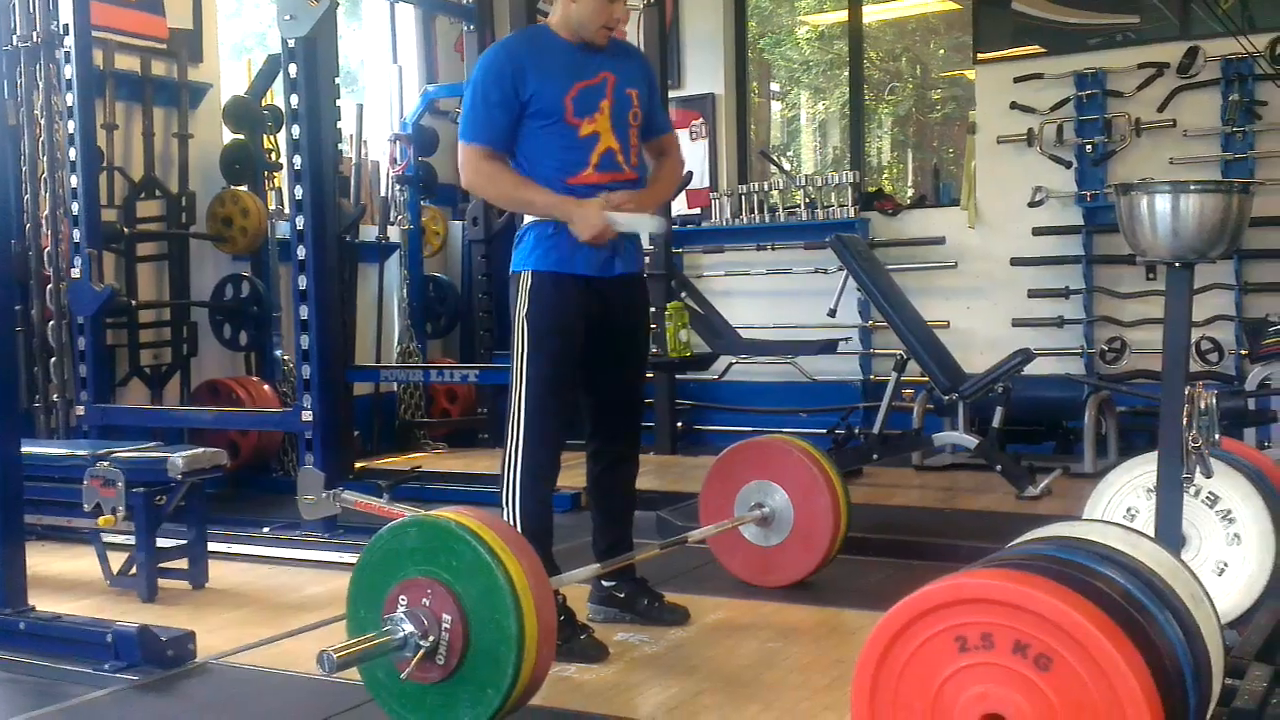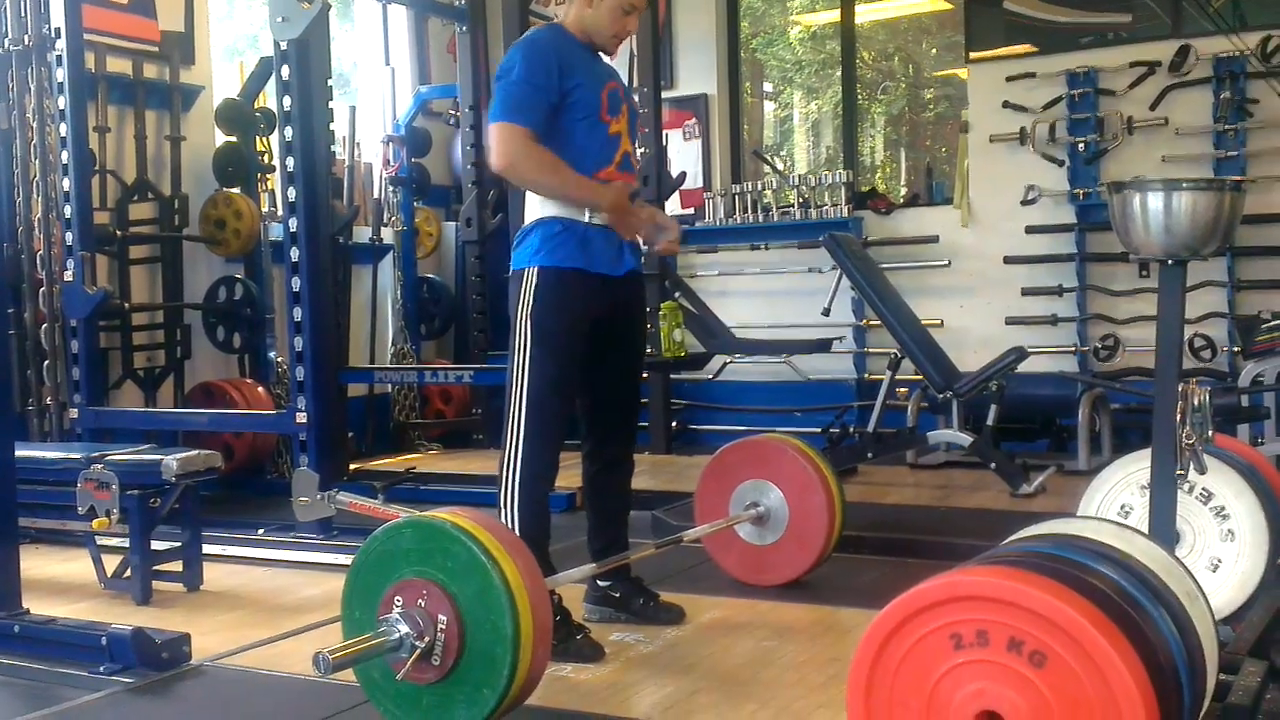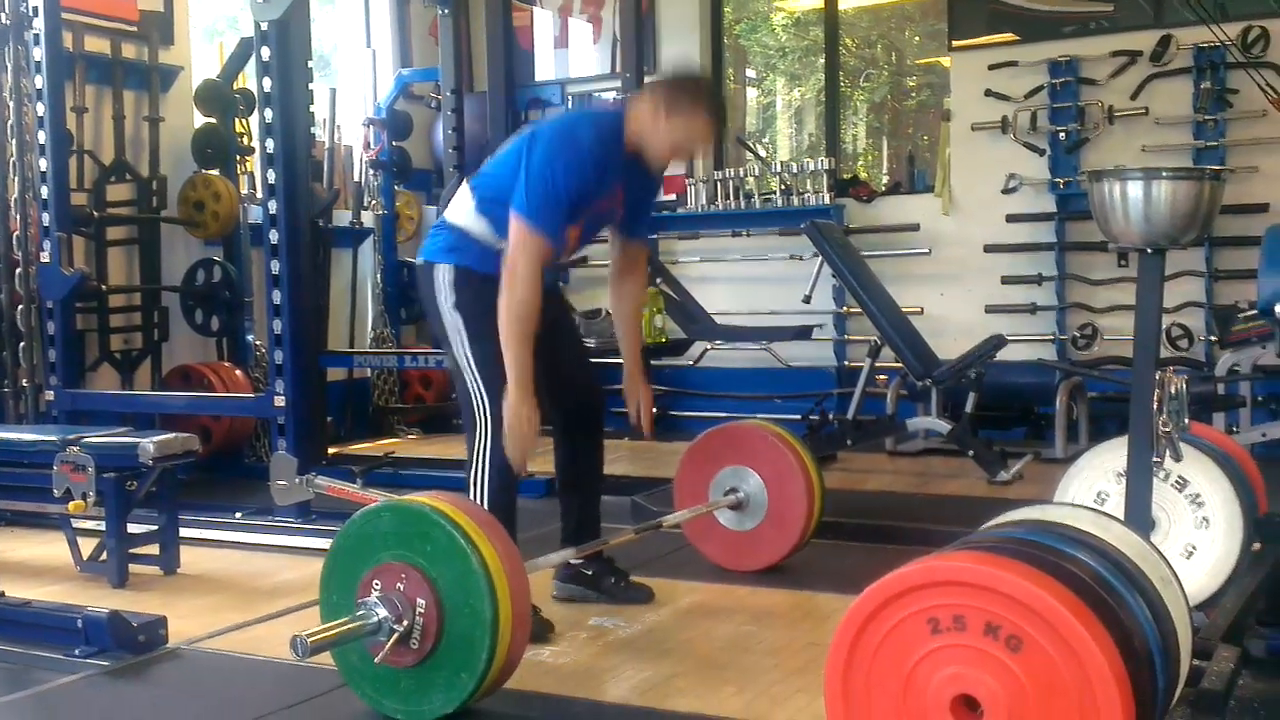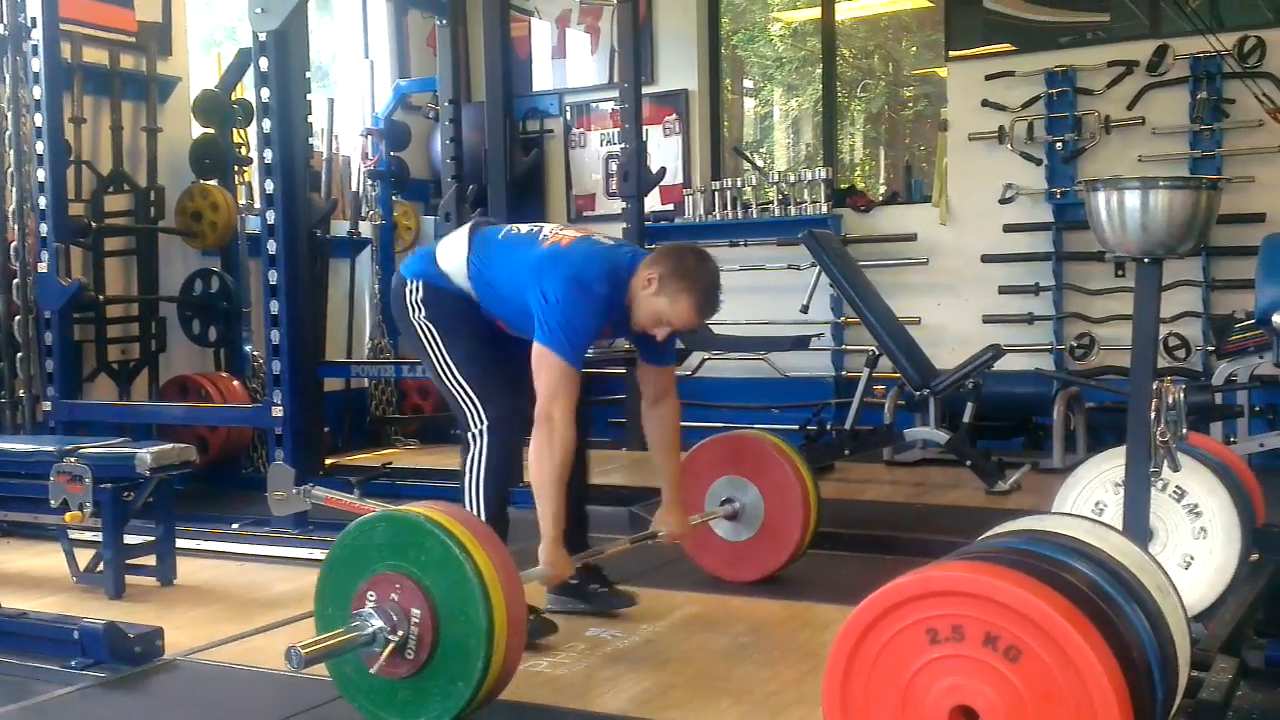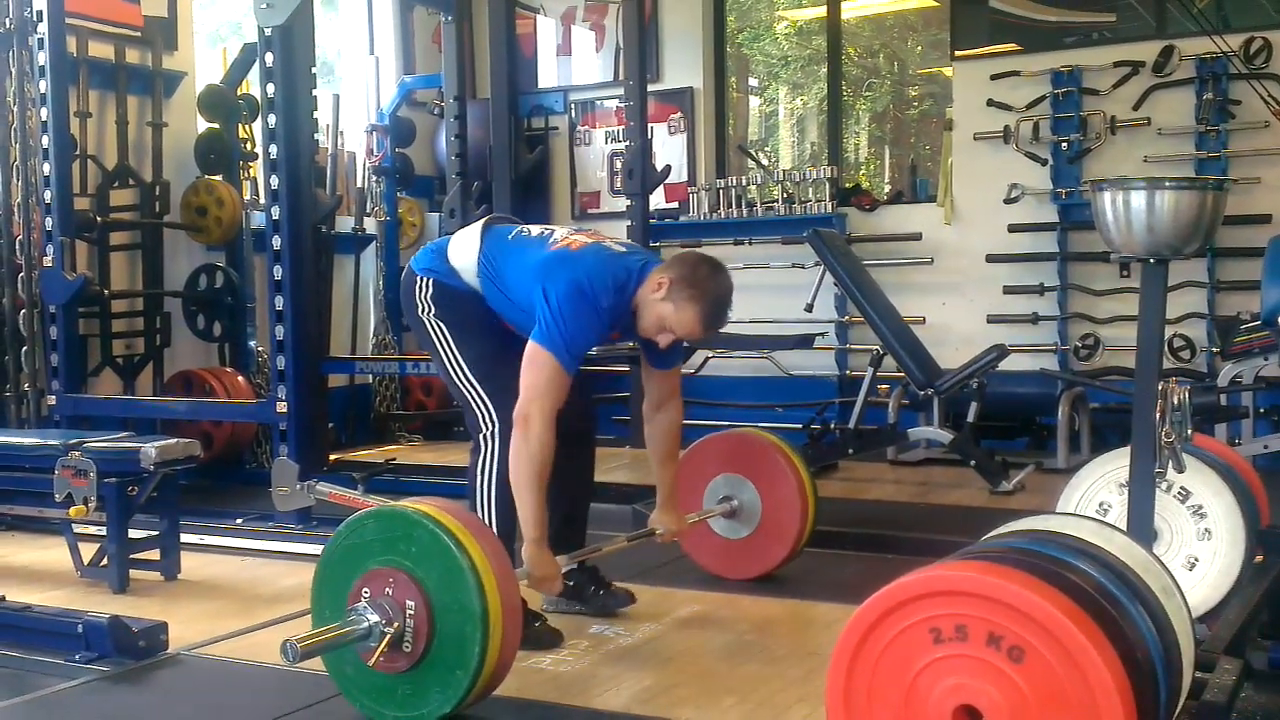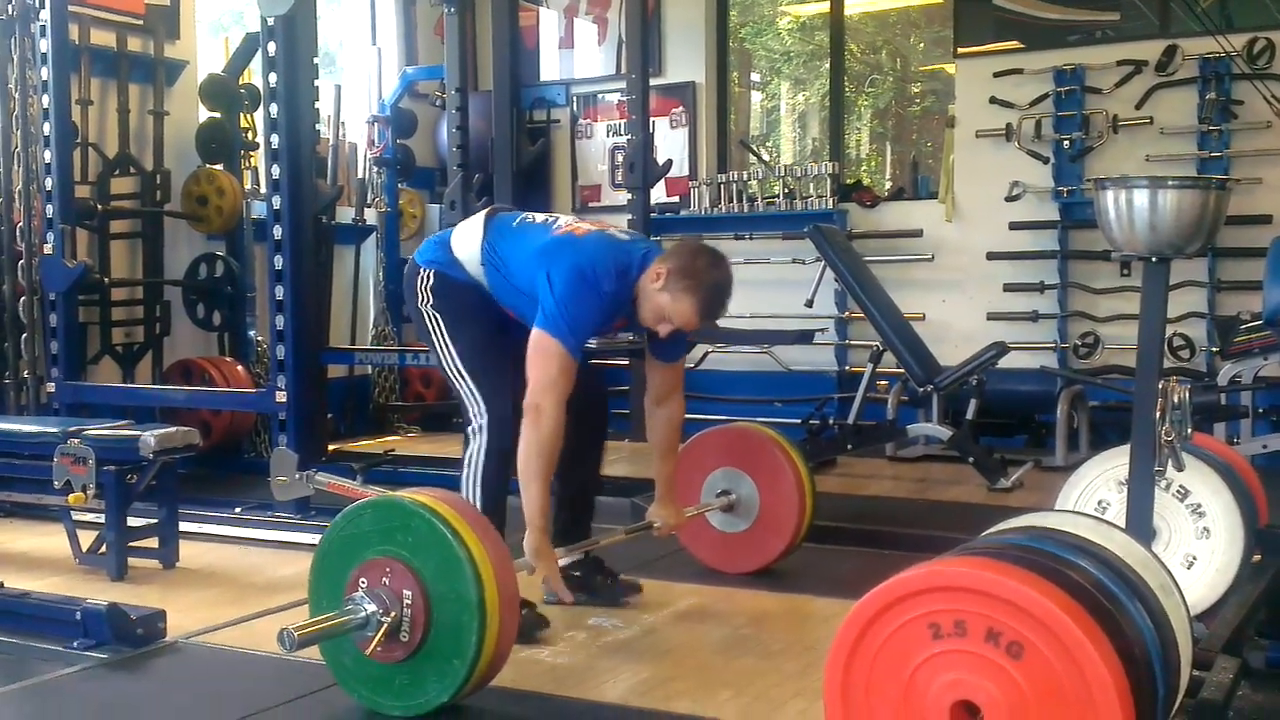
dt=0.7s
person 1, frame 1
left shoulder: (633, 65)
right shoulder: (511, 61)
left elbow: (668, 155)
right elbow: (475, 166)
left wrist: (643, 201)
right wrist: (570, 209)
left hip: (622, 268)
right hip: (552, 269)
left knee: (619, 429)
right knee: (538, 435)
left ankle: (614, 581)
person 1, frame 2
left shoulder: (606, 75)
right shoulder: (539, 54)
right elbow: (508, 154)
left wrist: (645, 216)
right wrist: (606, 201)
left hip: (617, 268)
right hip: (555, 266)
left knee: (614, 431)
right knee: (537, 433)
left ankle: (610, 581)
person 1, frame 3
left shoulder: (643, 167)
right shoulder: (571, 143)
left elbow: (630, 269)
right elbow: (522, 268)
left wrist: (633, 369)
right wrist: (518, 394)
left hip: (528, 277)
right hip: (465, 264)
left knee: (583, 404)
right knee: (501, 424)
left ankle: (582, 562)
person 1, frame 4
left shoulder: (656, 295)
right shoulder: (578, 288)
left elbow: (660, 400)
right elbow: (552, 417)
left wrist: (670, 503)
right wrist: (549, 543)
left hip: (495, 301)
right hip: (436, 290)
left knee: (570, 424)
right knee: (495, 423)
left ankle: (573, 574)
person 1, frame 5
left shoulder: (669, 300)
right shoulder: (581, 293)
left elbow: (663, 404)
right elbow: (531, 417)
left wrist: (666, 503)
right wrist: (535, 544)
left hip: (502, 293)
right hip: (444, 285)
left knee: (575, 418)
right knee: (501, 424)
left ankle: (570, 574)
person 1, frame 6
left shoulder: (672, 291)
right shoulder: (584, 281)
left elbow: (664, 398)
right elbow: (542, 409)
left wrist: (664, 496)
right wrist: (538, 536)
left hip: (510, 300)
right hip: (451, 281)
left knee: (588, 410)
right knee: (497, 418)
left ankle: (572, 563)
